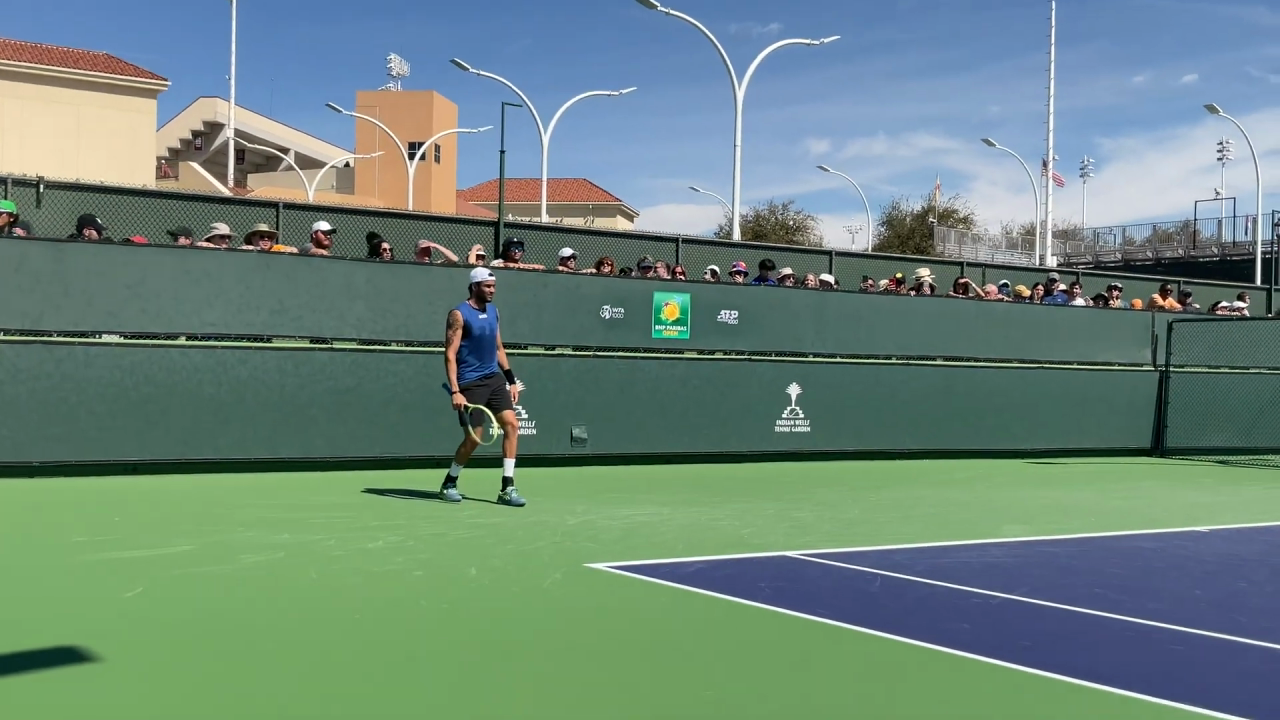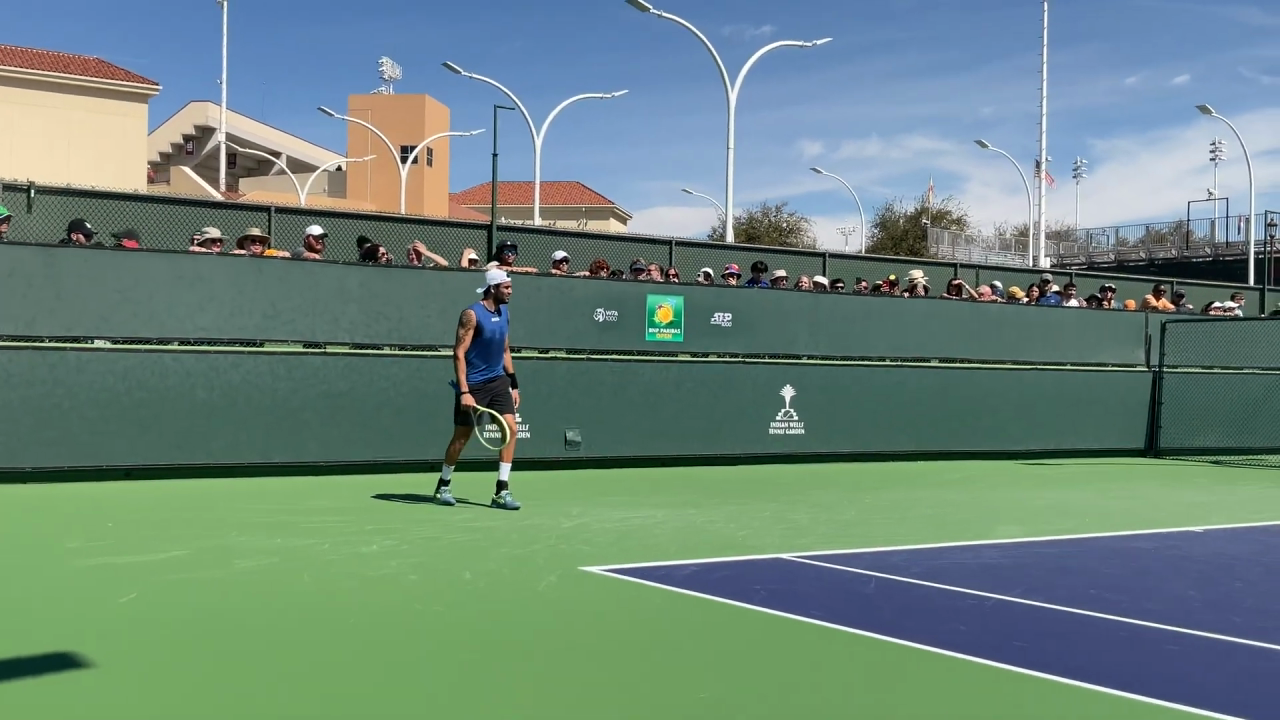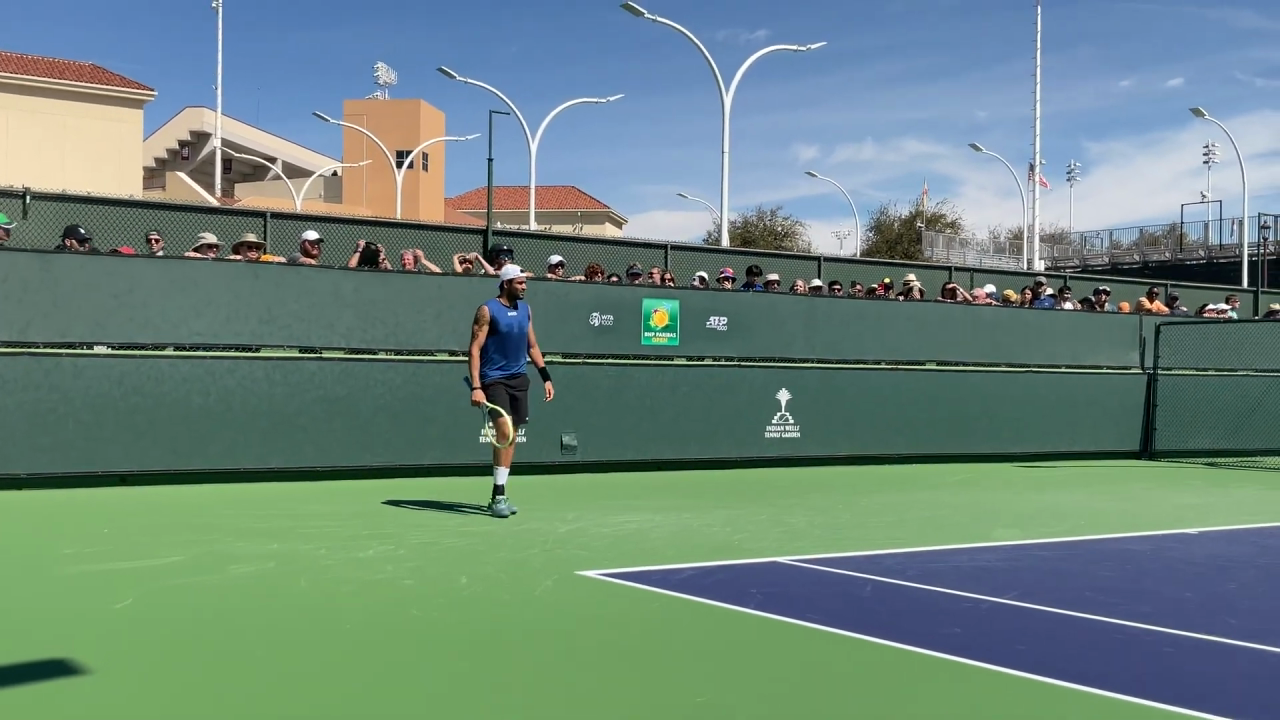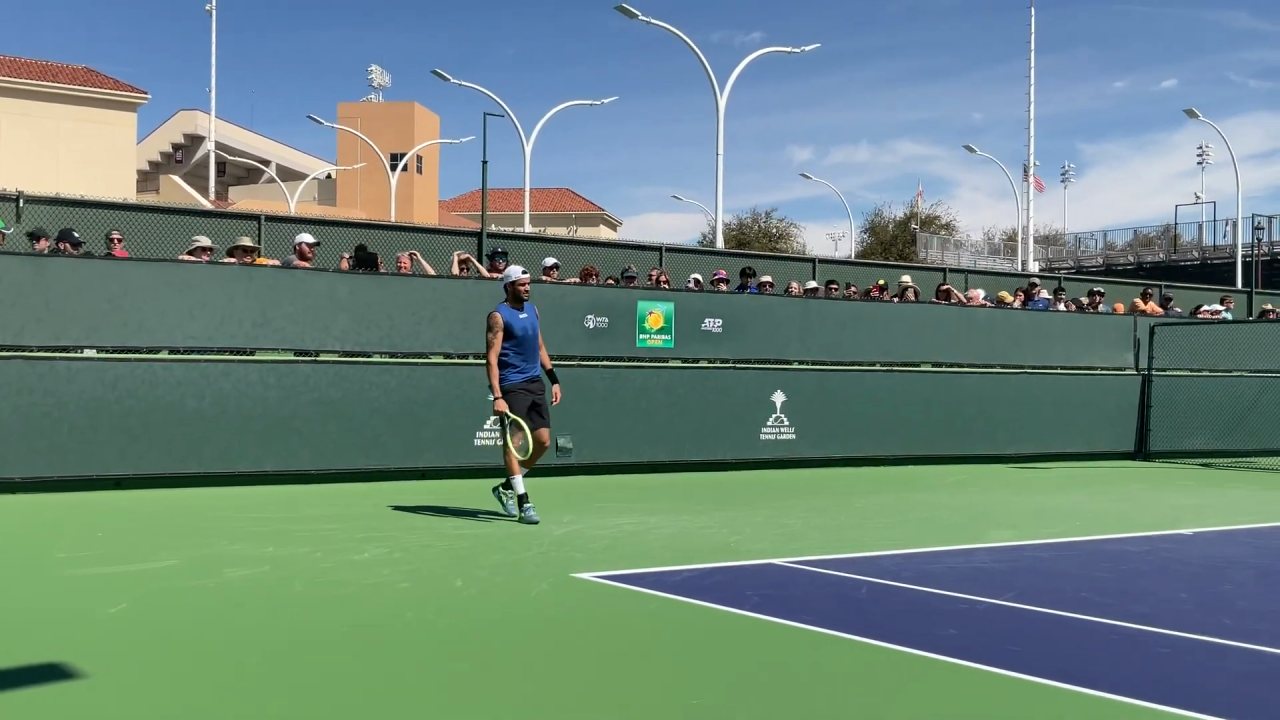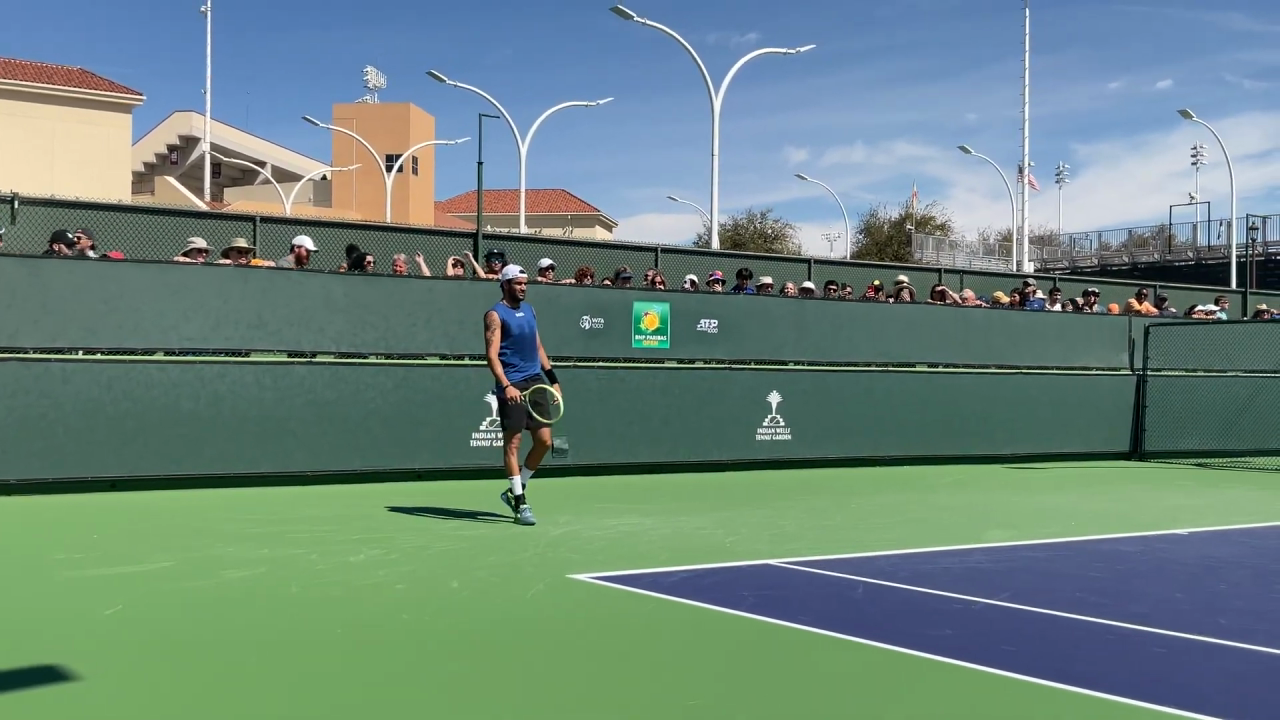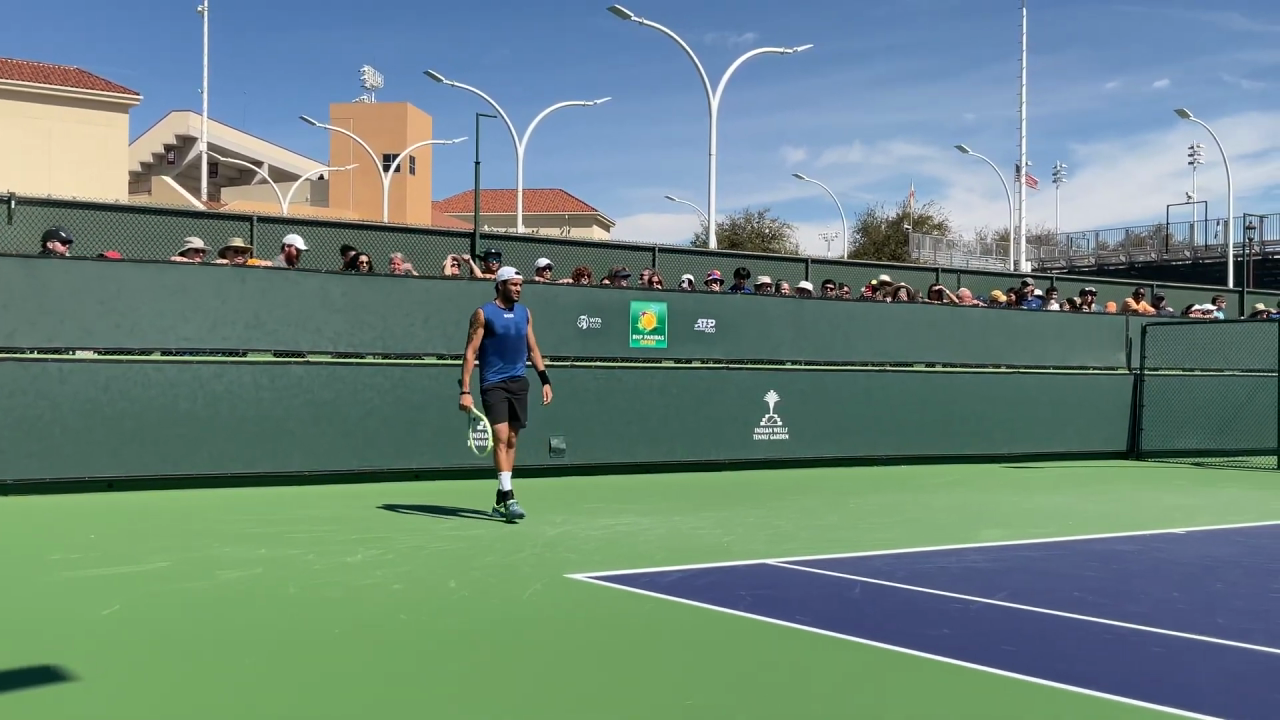
dt=0.5s
person 1, frame 1
left shoulder: (493, 311)
right shoulder: (459, 314)
right elbow: (450, 355)
left wrist: (511, 379)
right wrist: (455, 391)
left hip: (494, 379)
right hip: (470, 383)
left knee: (511, 425)
right knee: (473, 438)
left ankle: (507, 489)
right ankle: (449, 483)
person 1, frame 2
left shoulder: (504, 313)
right shoulder: (472, 314)
right elbow: (459, 354)
left wrist: (514, 384)
right wrist: (464, 391)
left hip: (498, 381)
right hip: (474, 384)
left knee: (511, 429)
right knee: (461, 438)
left ankle: (501, 493)
right ankle: (442, 486)
person 1, frame 3
left shoulder: (525, 310)
right shoulder: (487, 310)
left elbow: (532, 346)
right elbow: (474, 349)
left wrist: (546, 378)
right wrist: (476, 387)
left hip: (519, 380)
right hip: (495, 380)
left knee: (510, 437)
right knee: (503, 433)
left ankle: (496, 496)
right ankle: (502, 495)
person 1, frame 4
left shoulder: (532, 310)
right shoulder: (498, 316)
right elbow: (492, 358)
left wrist: (554, 380)
right wrist: (497, 396)
left hip: (536, 384)
right hip: (513, 386)
left knee: (542, 442)
left ankle: (506, 487)
right ankle: (524, 504)
person 1, frame 5
left shoulder: (529, 310)
right shoulder: (495, 315)
right elbow: (492, 355)
left wrist: (553, 380)
right wrist: (506, 386)
left hip: (536, 382)
right hip: (513, 386)
left knee: (544, 441)
right knee: (513, 443)
left ankle: (515, 491)
right ankle: (521, 504)
person 1, frame 6
left shoulder: (525, 313)
right shoulder: (483, 314)
left elbow: (533, 350)
right elbow: (470, 353)
left wrist: (545, 381)
right wrist: (465, 391)
left hip: (519, 383)
right hip: (494, 385)
left knee: (511, 441)
right knee: (500, 440)
left ankle: (500, 501)
right ankle: (509, 500)
